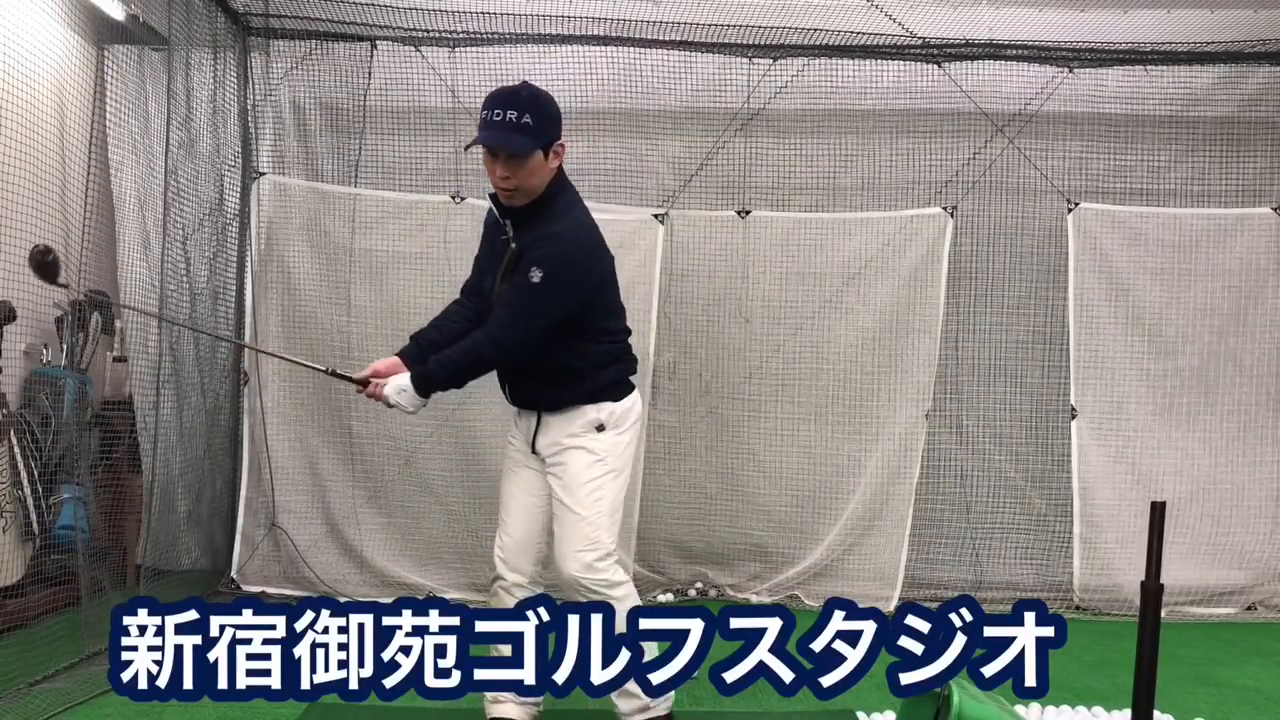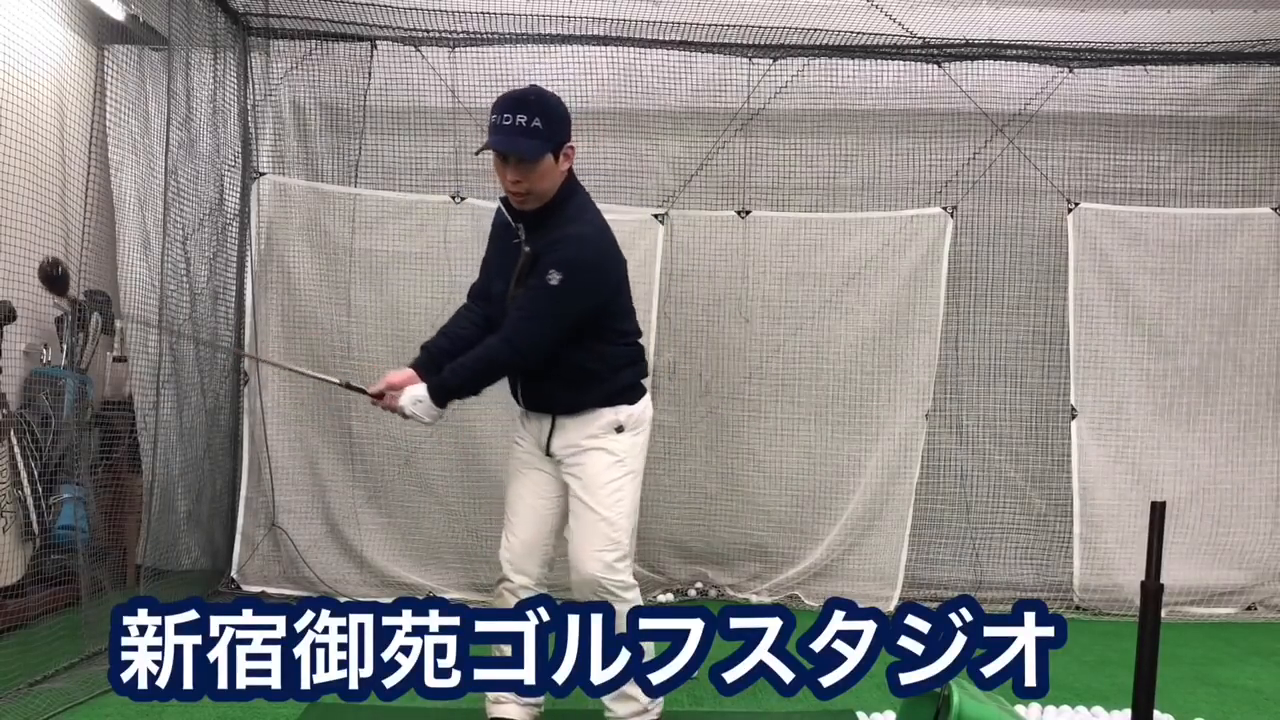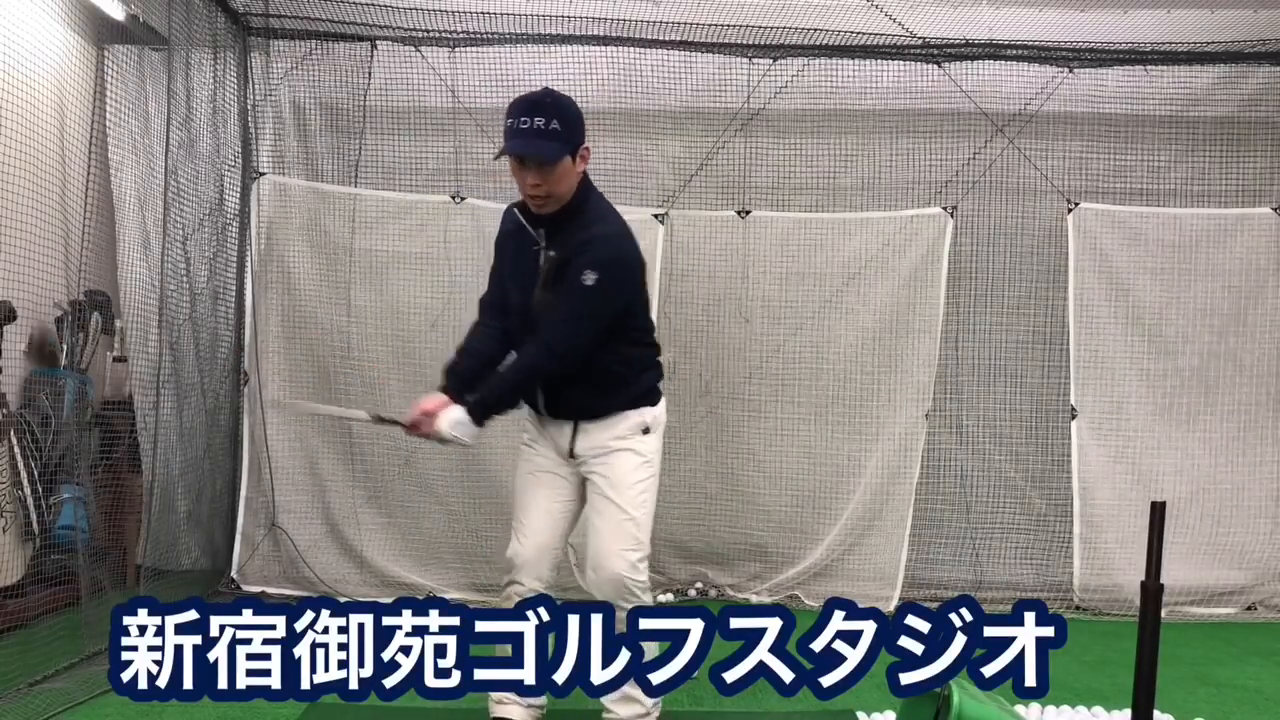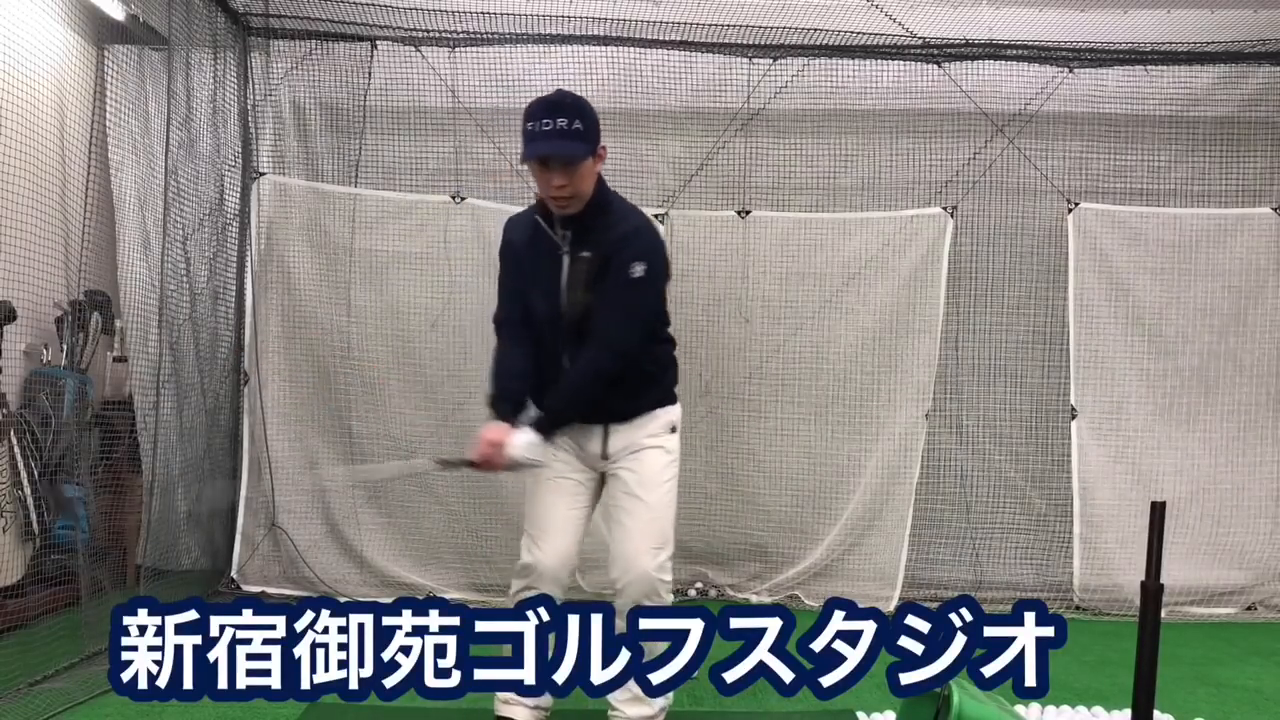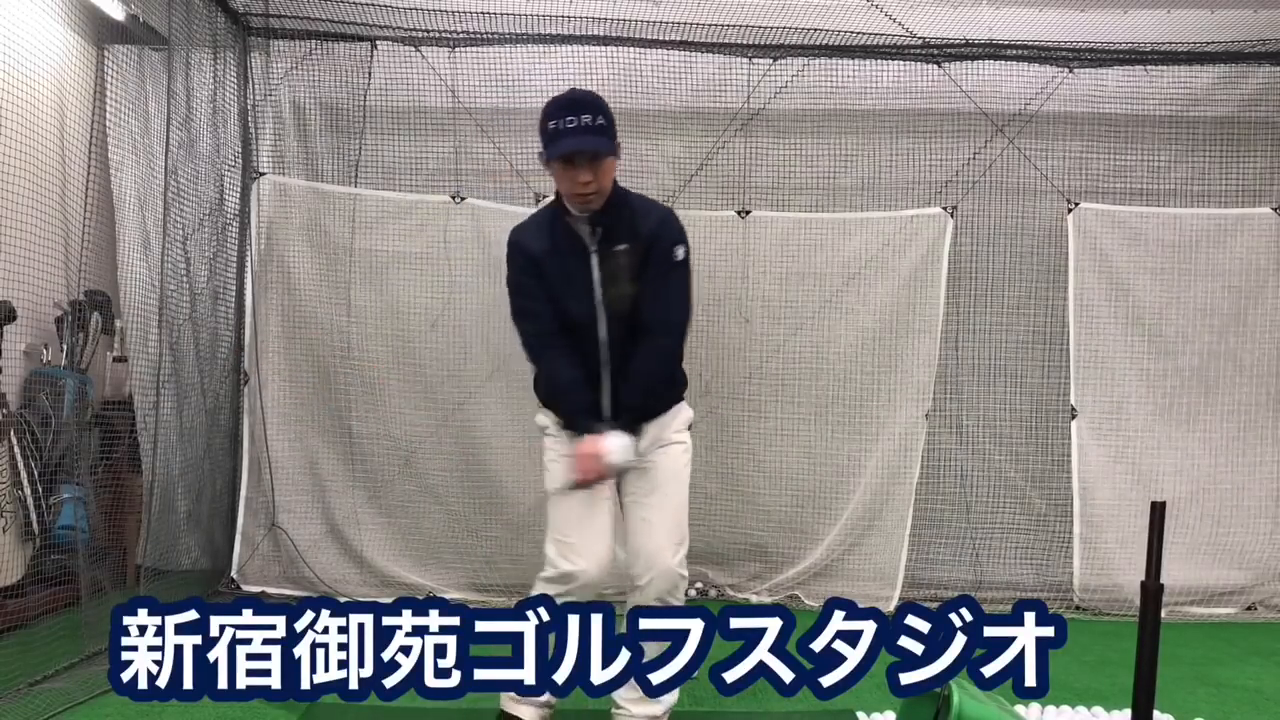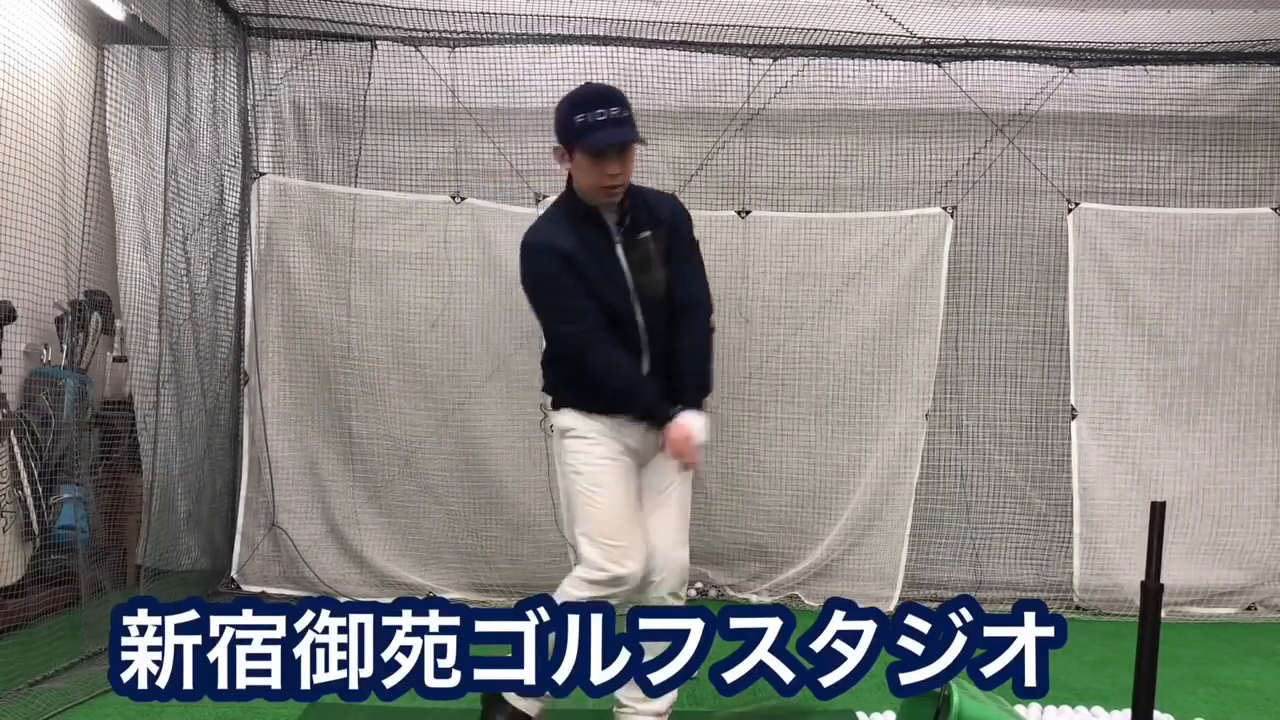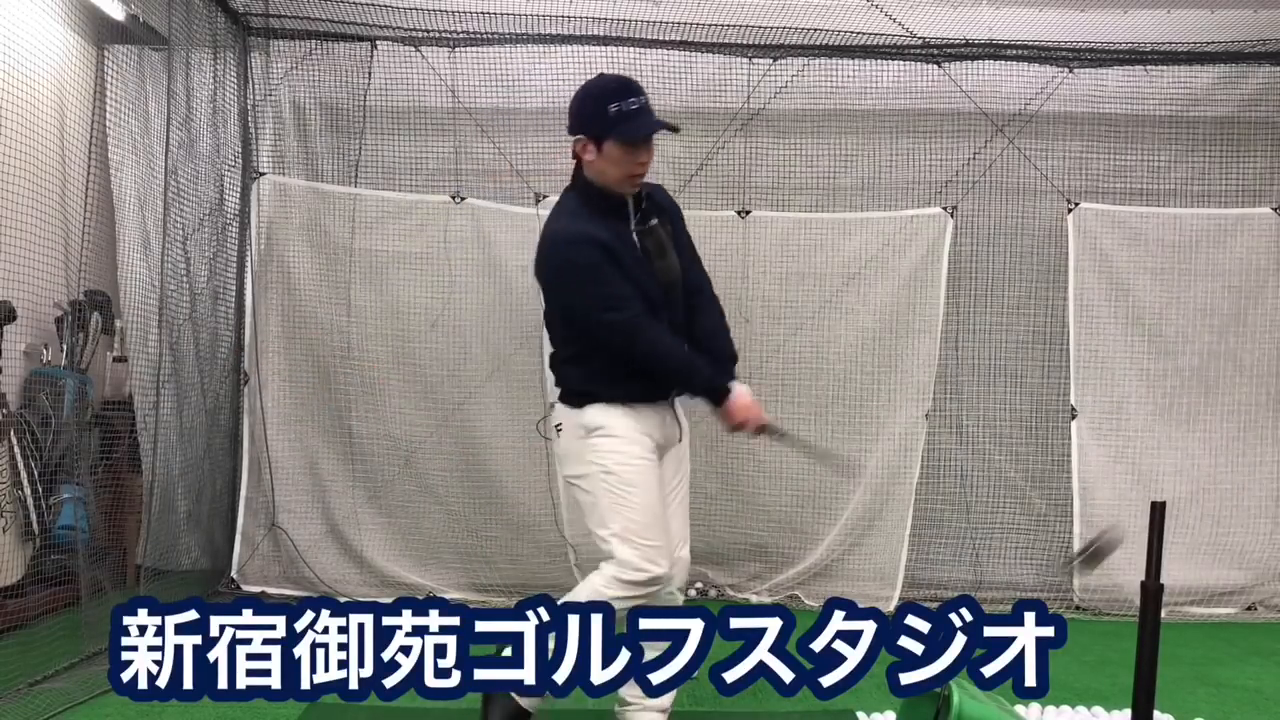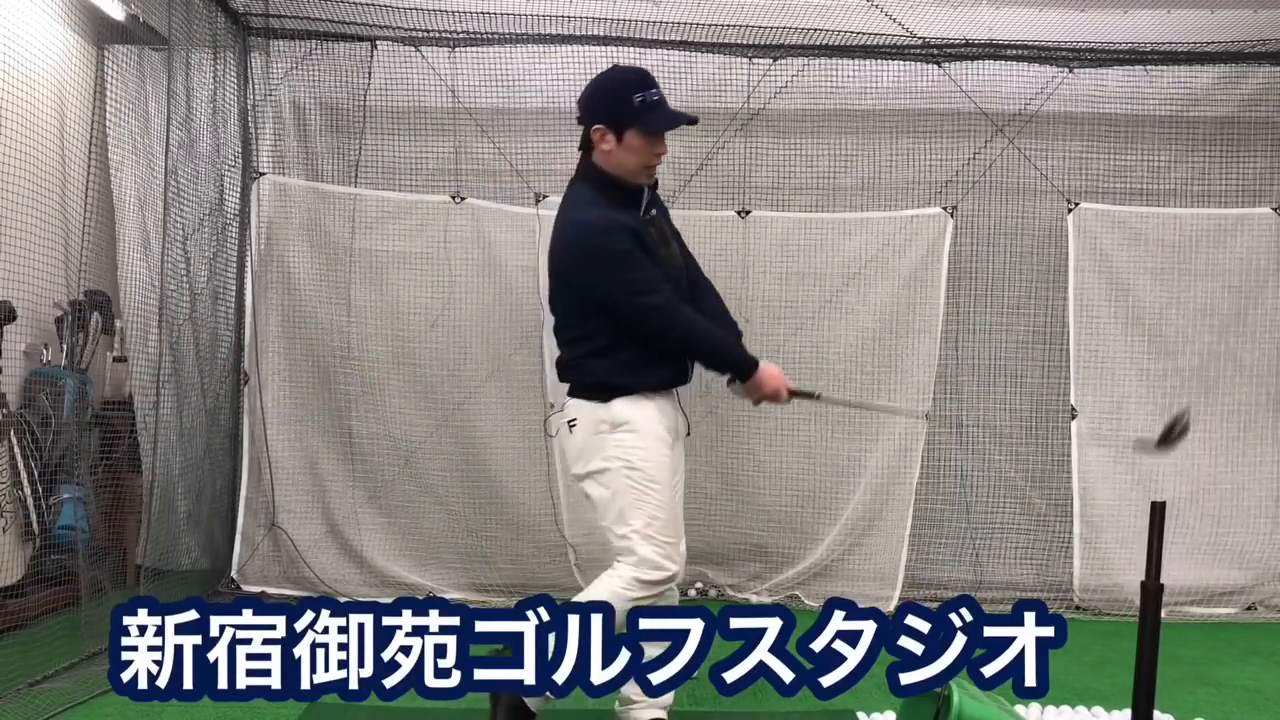
dt=0.1s
person 1, frame 1
left shoulder: (568, 239)
right shoulder: (505, 216)
left elbow: (503, 339)
right elbow: (474, 306)
left wrist: (421, 384)
right wrist: (409, 359)
left hip: (594, 418)
right hip: (531, 418)
left knee: (587, 567)
right knee: (513, 568)
person 1, frame 2
left shoulder: (581, 243)
right shoulder: (512, 219)
left elbow: (518, 344)
right elbow: (482, 310)
left wrist: (435, 394)
right wrist: (421, 367)
left hip: (604, 421)
right hip: (539, 421)
left knee: (599, 569)
right knee: (518, 569)
person 1, frame 3
left shoulder: (605, 241)
right shoulder: (515, 228)
left elbow: (553, 351)
right elbow: (495, 321)
left wrist: (471, 411)
right wrist: (449, 389)
left hip: (621, 425)
right hip: (548, 425)
left knee: (615, 573)
right knee: (526, 566)
person 1, frame 4
left shoulder: (634, 238)
right shoulder: (521, 236)
left elbow: (609, 353)
right elbow: (516, 335)
left wrist: (533, 431)
right wrist: (503, 415)
left hip: (642, 426)
right hip: (566, 429)
left knee: (642, 574)
right knee: (542, 567)
person 1, frame 5
left shoulder: (657, 227)
right shoulder: (532, 244)
left elbow: (662, 341)
right elbow: (548, 351)
left wrist: (622, 436)
right wrist: (583, 434)
left hip: (653, 424)
right hip: (577, 429)
left knee: (659, 573)
right knee: (574, 571)
person 1, frame 6
left shoulder: (665, 216)
right shoulder: (547, 242)
left elbow: (693, 320)
right elbow: (588, 347)
left wrist: (689, 410)
right wrist: (660, 421)
left hip: (666, 423)
right hip: (590, 424)
left knee: (665, 573)
right knee: (612, 568)
person 1, frame 7
left shoulder: (657, 207)
right shoulder: (570, 237)
left elbow: (697, 300)
right elbow: (636, 334)
left wrist: (725, 384)
right wrist: (721, 390)
left hip: (659, 411)
right hip: (602, 420)
left knee: (668, 571)
right knee: (635, 568)
person 1, frame 8
left shoulder: (644, 201)
right shoulder: (587, 227)
left elbow: (694, 288)
right elbow: (665, 318)
left wrist: (742, 362)
right wrist: (749, 367)
left hip: (658, 406)
right hip: (615, 415)
left knee: (664, 568)
right knee: (650, 566)
